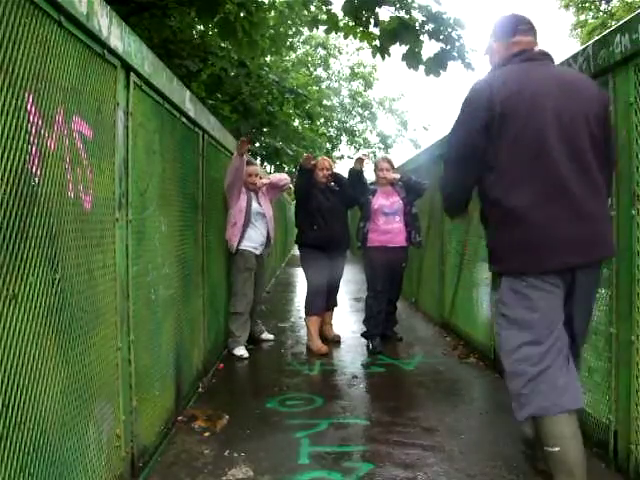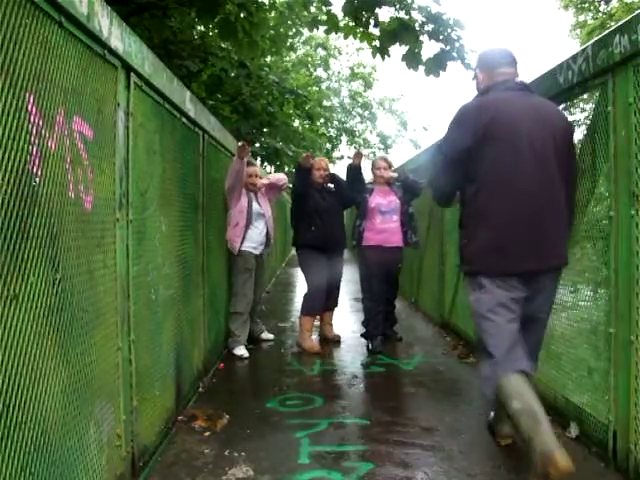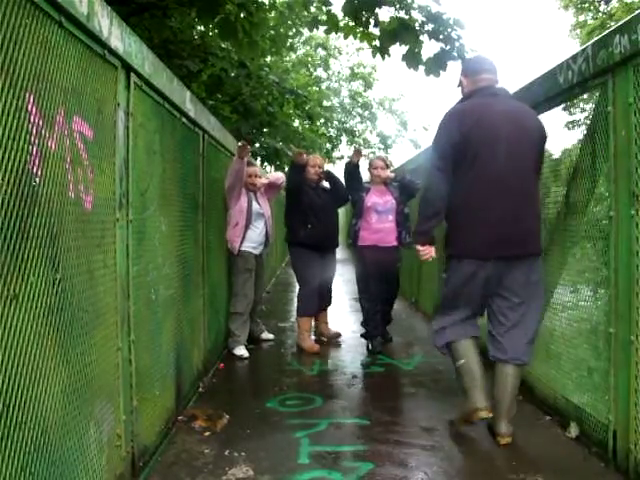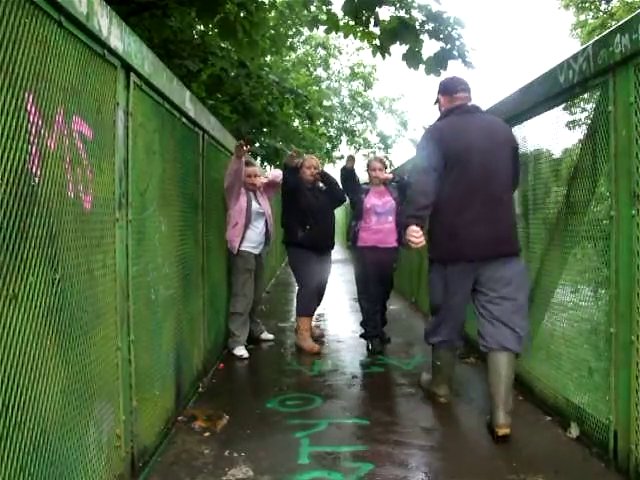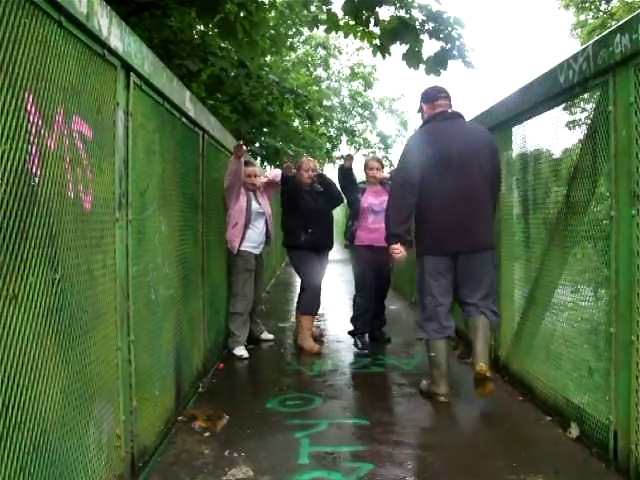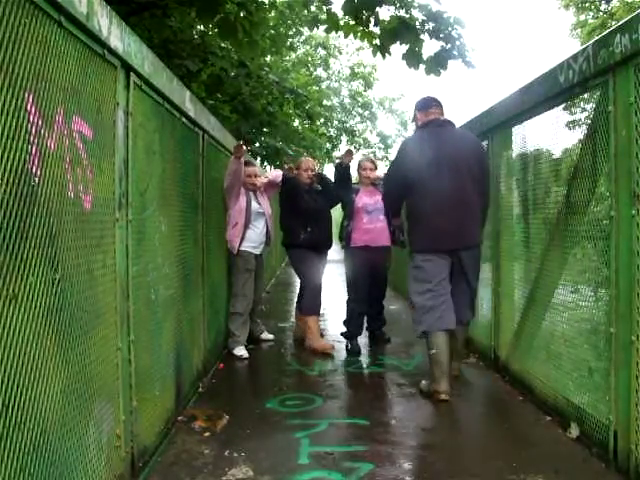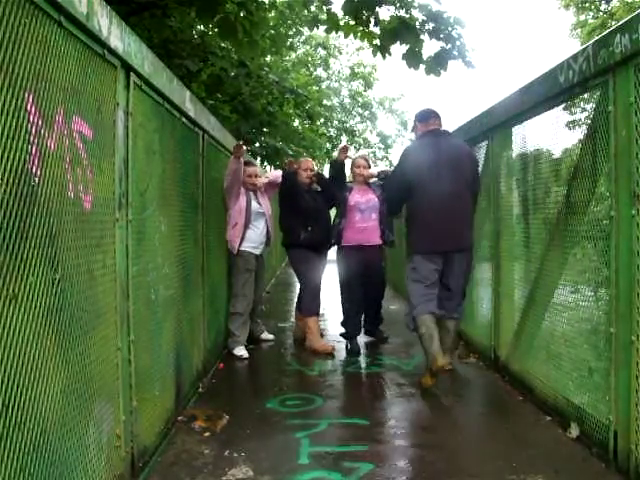
dt=0.2s
person 1, frame 1
left shoulder: (489, 91)
right shoulder: (587, 87)
left elbow: (457, 168)
right elbow: (607, 165)
left wrist: (456, 206)
left hip: (524, 249)
right hip: (589, 243)
left knee: (540, 365)
right knee: (566, 349)
right ankle: (552, 432)
person 1, frame 2
left shoulder: (474, 113)
right shoulder: (554, 115)
left elbow: (444, 178)
right elbow: (569, 181)
left wrist: (449, 200)
left hip: (492, 252)
right hip: (548, 251)
left knee: (503, 355)
right knee: (524, 341)
right ankle: (505, 419)
person 1, frame 3
left shoulder: (459, 116)
right shoulder: (530, 118)
left elbow: (438, 178)
left wrist: (425, 232)
left hip: (472, 240)
right hip: (524, 241)
left knee: (457, 319)
right knee: (515, 330)
left ankle: (477, 400)
right ankle: (504, 422)
person 1, frame 4
left shoulder: (438, 133)
right shoulder: (503, 130)
left elbow: (422, 180)
left wrist: (413, 222)
left hip: (452, 243)
right hip: (502, 243)
left knee: (447, 319)
right knee: (503, 326)
left ankle: (439, 384)
right ankle: (501, 416)
person 1, frame 5
left shoulder: (420, 140)
right shoulder: (482, 135)
left elbow: (403, 190)
right elbow: (495, 184)
left wrist: (395, 235)
left hip: (435, 239)
right hip: (479, 237)
left knee: (436, 310)
right knee: (480, 303)
left ankle: (438, 384)
right ankle: (481, 362)
person 1, frame 6
left shoulder: (412, 145)
right shoulder: (472, 142)
left elbow: (393, 189)
right elbow: (485, 189)
left wrist: (393, 215)
left hip: (428, 239)
right hip: (467, 236)
left knee: (433, 307)
right knee: (462, 301)
left ankle: (440, 383)
right ankle: (452, 363)
person 1, frame 7
left shoulder: (414, 152)
right shoulder: (466, 151)
left elbow: (394, 191)
right elbow: (473, 193)
left wrist: (391, 214)
left hip: (424, 240)
right hip: (460, 238)
left knee: (423, 301)
right knee: (452, 299)
left ankle: (436, 356)
right ankle: (446, 356)
person 2, frame 1
left shoulder: (263, 193)
right shoulder: (236, 192)
left elbow: (285, 180)
right elbow: (233, 174)
left wrist: (267, 180)
right wrist: (240, 155)
left hip: (260, 251)
right hip: (243, 250)
left knee: (256, 296)
right knee: (242, 297)
left ankle: (255, 328)
right ankle: (237, 340)
person 2, frame 2
left shoulder: (262, 194)
right shoulder: (237, 193)
left elbow: (283, 180)
right elbow: (234, 176)
left wrist: (266, 181)
right wrist: (240, 158)
left hip: (259, 251)
right hip: (243, 250)
left knee: (256, 295)
right knee: (242, 297)
left ankle: (254, 328)
right ankle: (237, 340)
person 2, frame 3
left shoulder: (262, 193)
right shoulder: (236, 192)
left elbow: (281, 178)
right elbow: (235, 176)
left wrist: (266, 180)
right wrist: (240, 158)
left hip: (259, 251)
right hip: (243, 250)
left knee: (256, 296)
right knee: (243, 296)
left ankle: (254, 328)
right ankle: (237, 340)
person 2, frame 4
left shoulder: (262, 193)
right shoulder: (236, 192)
left elbow: (279, 176)
right elbow: (234, 175)
left wrist: (265, 179)
right wrist: (238, 158)
left hip: (258, 251)
right hip: (243, 250)
left knee: (256, 296)
right knee: (242, 297)
left ankle: (254, 328)
right ankle: (236, 340)
person 2, frame 5
left shoulder: (262, 193)
right shoulder: (236, 192)
left elbow: (279, 176)
right elbow: (233, 176)
left wrist: (266, 179)
right wrist: (237, 158)
left hip: (258, 250)
right hip: (243, 250)
left knee: (256, 296)
right knee: (242, 297)
left ankle: (254, 328)
right ankle: (236, 340)
person 2, frame 6
left shoulder: (262, 193)
right shoulder: (236, 193)
left elbow: (280, 176)
right elbow: (233, 176)
left wrist: (266, 179)
right wrist: (237, 158)
left hip: (259, 250)
right hip: (243, 250)
left knee: (256, 296)
right knee: (242, 297)
left ankle: (255, 328)
right ankle: (236, 341)
person 2, frame 7
left shoulder: (262, 193)
right shoulder: (236, 193)
left elbow: (280, 177)
right elbow: (232, 176)
left wrist: (266, 179)
right wrist: (237, 158)
left hip: (259, 250)
right hip: (243, 250)
left knee: (256, 296)
right knee: (242, 297)
left ankle: (255, 328)
right ankle: (236, 340)
person 3, frame 1
left shoulder: (402, 190)
right shoulder: (368, 191)
left elbow: (422, 187)
right elbow: (354, 187)
left wrist: (400, 178)
right wrist: (356, 170)
left hip: (399, 247)
right hip: (374, 247)
left knee: (393, 291)
right knee: (376, 290)
left ankle: (388, 327)
right ankle: (373, 334)
person 3, frame 2
left shoulder: (399, 190)
right shoulder: (365, 191)
left elbow: (418, 188)
right elbow: (352, 182)
left wrist: (398, 177)
right wrist: (355, 165)
left hip: (394, 247)
right hip: (370, 247)
left knee: (391, 290)
right knee: (372, 292)
left ankle: (387, 327)
right ankle: (373, 334)
person 3, frame 3
left shoulder: (396, 189)
right shoulder: (362, 190)
left elbow: (416, 188)
right elbow: (350, 181)
left wrist: (394, 177)
right wrist: (353, 162)
left hip: (391, 247)
right hip: (366, 247)
left knee: (391, 289)
right knee: (370, 291)
left ankle: (382, 326)
right ankle: (373, 334)
person 3, frame 4
left shoulder: (395, 190)
right shoulder: (361, 191)
right elbow: (348, 185)
left wrist: (393, 178)
right wrist: (348, 169)
left hip: (389, 247)
right hip: (365, 247)
left knee: (384, 290)
right knee: (369, 291)
left ankle: (378, 329)
right ankle: (371, 335)
person 3, frame 5
left shoulder: (391, 189)
right shoulder: (358, 189)
right elbow: (345, 182)
left wrist: (390, 177)
right wrist: (345, 166)
left hip: (385, 246)
right hip: (362, 246)
left knee: (381, 290)
right knee: (364, 289)
left ankle: (376, 329)
right ankle: (360, 333)
person 3, frame 6
left shoulder: (384, 190)
right shoulder: (351, 191)
right elbow: (340, 182)
right wrist: (343, 164)
left hip: (382, 247)
right hip: (357, 247)
left knee: (378, 290)
right knee: (357, 292)
left ankle: (376, 328)
right ankle: (352, 335)
person 3, frame 7
left shoulder: (378, 189)
right shoulder: (344, 189)
right elbow: (334, 179)
left wrist: (378, 175)
right wrist: (339, 160)
left hip: (374, 246)
right hip: (349, 247)
left knee: (377, 287)
right knee: (351, 292)
left ankle: (373, 325)
right ankle: (351, 335)
person 4, frame 1
left shoulder: (337, 192)
right shoulder: (308, 191)
left elbow: (353, 198)
right elbow: (300, 188)
left wrist: (338, 178)
right wrist: (304, 168)
left hip: (337, 248)
right hip: (313, 247)
left knee: (332, 287)
right knee: (317, 287)
left ankle: (326, 328)
right ankle: (313, 337)
person 4, frame 2
left shoulder: (333, 193)
right shoulder: (304, 192)
left elbow: (350, 199)
right elbow: (298, 186)
left wrist: (335, 179)
right wrist: (302, 167)
left hip: (334, 248)
right hip: (310, 248)
left knee: (332, 287)
right knee: (317, 287)
left ankle: (326, 328)
right ankle: (304, 335)
person 4, frame 3
left shoulder: (327, 192)
right shoulder: (298, 189)
left elbow: (344, 197)
right elbow: (292, 182)
left wrist: (330, 176)
right wrist: (296, 164)
left hip: (327, 247)
right hip: (303, 246)
left knee: (326, 286)
right knee: (310, 287)
left ankle: (322, 327)
right ankle: (304, 335)
person 4, frame 4
left shoulder: (323, 192)
right shoulder: (294, 189)
left elbow: (340, 198)
right elbow: (288, 184)
left wrist: (325, 176)
right wrist: (289, 167)
left hip: (322, 247)
right hip: (300, 246)
left knee: (318, 286)
right knee: (309, 287)
left ankle: (303, 325)
right ankle: (303, 336)
person 4, frame 5
left shoulder: (320, 194)
right shoulder: (292, 191)
left elbow: (337, 199)
right elbow: (288, 188)
left wrist: (323, 179)
right wrist: (288, 176)
left hip: (320, 248)
right hip: (300, 247)
left knee: (309, 287)
right knee: (313, 286)
left ankle: (301, 329)
right ankle: (305, 336)
person 4, frame 6
left shoulder: (319, 193)
right shoulder: (292, 191)
left elbow: (335, 198)
right elbow: (287, 187)
left wrist: (322, 178)
right wrist: (289, 176)
left hip: (319, 247)
right hip: (300, 246)
left knee: (309, 286)
right knee: (313, 285)
left ankle: (301, 329)
right ankle: (313, 337)
person 4, frame 7
left shoulder: (318, 194)
right shoulder: (291, 191)
left elbow: (334, 198)
right elbow: (286, 186)
left wrist: (321, 179)
right wrist: (288, 172)
left hip: (319, 247)
right hip: (300, 246)
left knee: (309, 286)
right knee: (312, 285)
left ankle: (300, 328)
right ankle: (313, 337)
